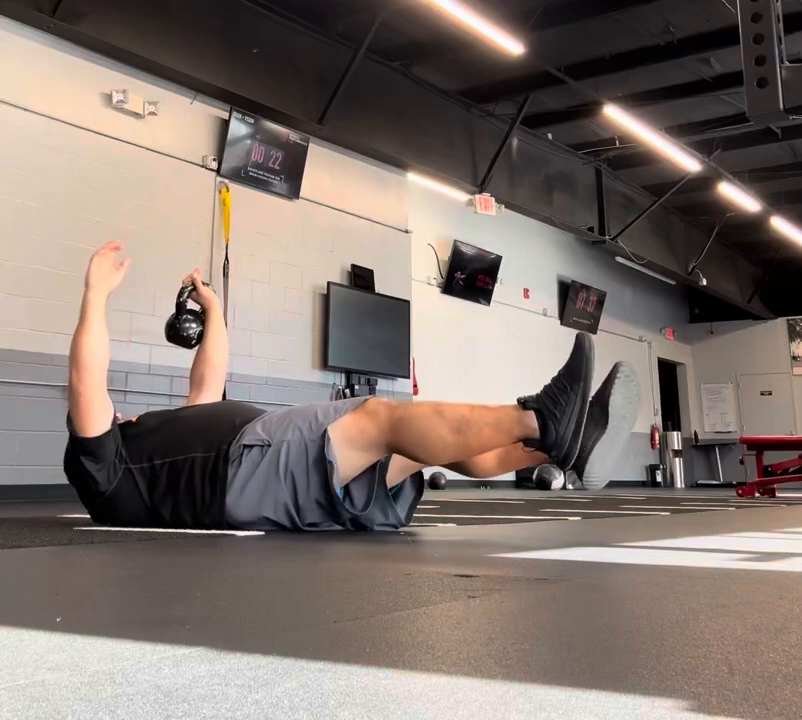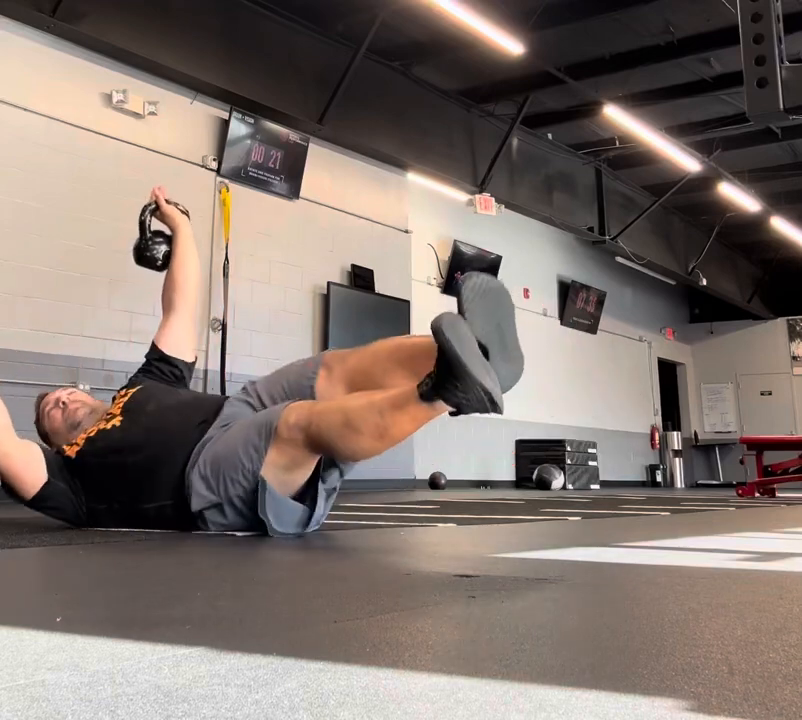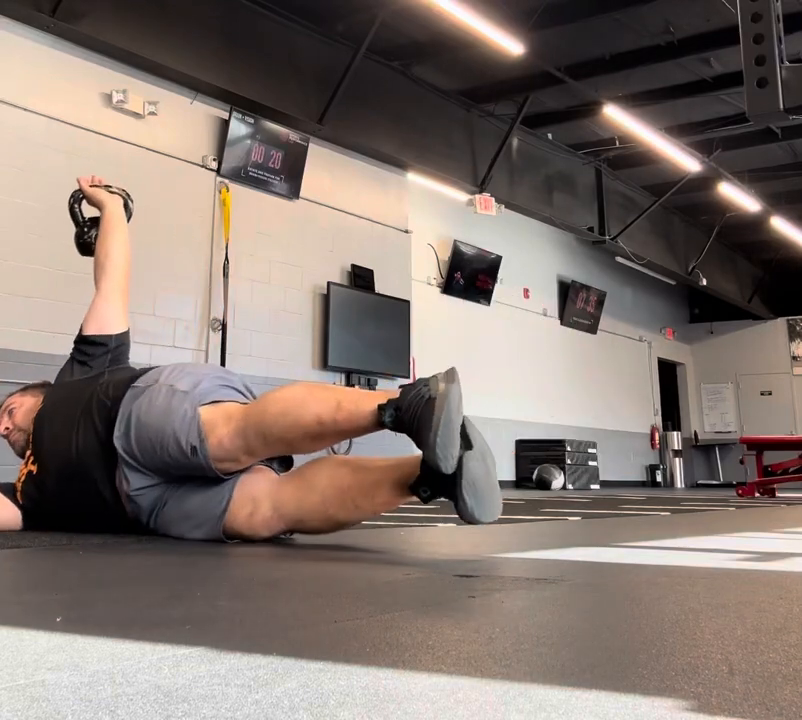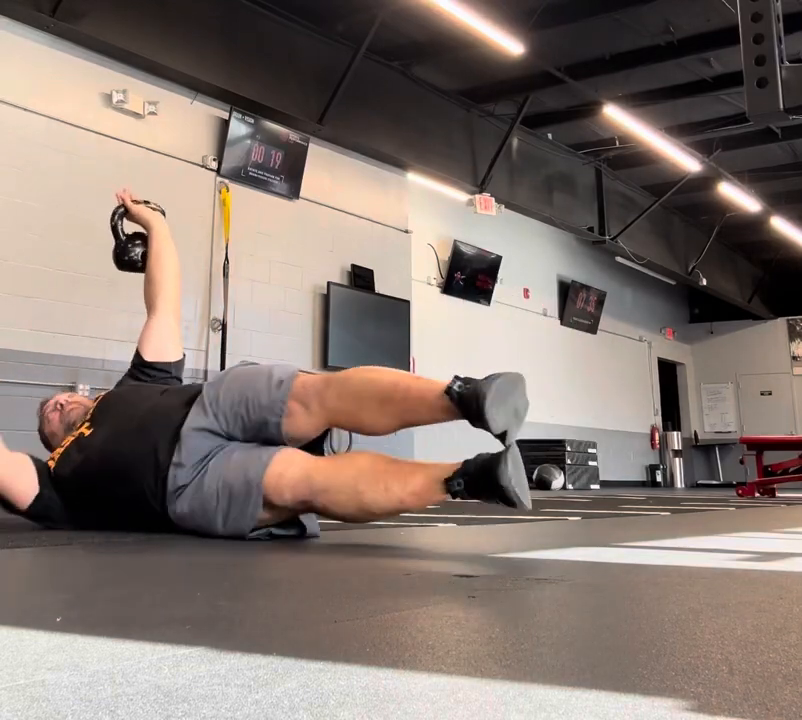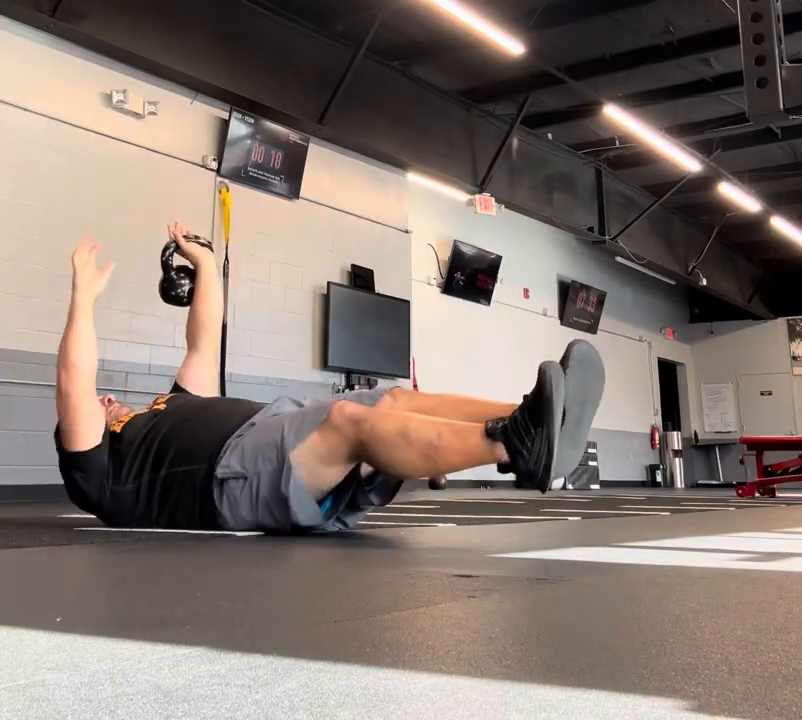
dt=1s
person 1, frame 1
left shoulder: (172, 434)
right shoulder: (105, 468)
left elbow: (208, 384)
right elbow: (87, 386)
left wrist: (213, 308)
right wrist: (96, 296)
left hip: (311, 489)
right hip: (248, 465)
left knee: (454, 443)
right knee: (380, 416)
left ankle: (569, 440)
right ankle: (540, 420)
person 1, frame 2
left shoulder: (146, 386)
right shoulder: (70, 473)
left elbow: (180, 312)
left wrist: (181, 228)
right hip: (209, 474)
left knee: (345, 366)
right knee: (309, 419)
left ankle: (467, 348)
right ankle: (445, 393)
person 1, frame 3
left shoulder: (81, 374)
left elbow: (110, 286)
left wrist: (110, 208)
right hip: (155, 494)
left knee: (236, 435)
right knee: (268, 508)
left ankle: (407, 405)
right ankle: (432, 474)
person 1, frame 4
left shoulder: (139, 387)
right shoulder: (61, 482)
left elbow: (164, 310)
left wrist: (155, 226)
right hip: (191, 479)
left knee: (320, 393)
right knee: (299, 478)
left ankle: (466, 398)
right ankle: (469, 478)
person 1, frame 5
left shoulder: (172, 411)
right shoulder: (98, 473)
left elbow: (204, 345)
right elbow: (74, 384)
left wrist: (204, 263)
right wrist: (84, 295)
left hip: (278, 435)
right hip: (240, 473)
left knee: (400, 402)
right knee: (352, 418)
left ankle: (529, 429)
right ankle: (516, 444)
